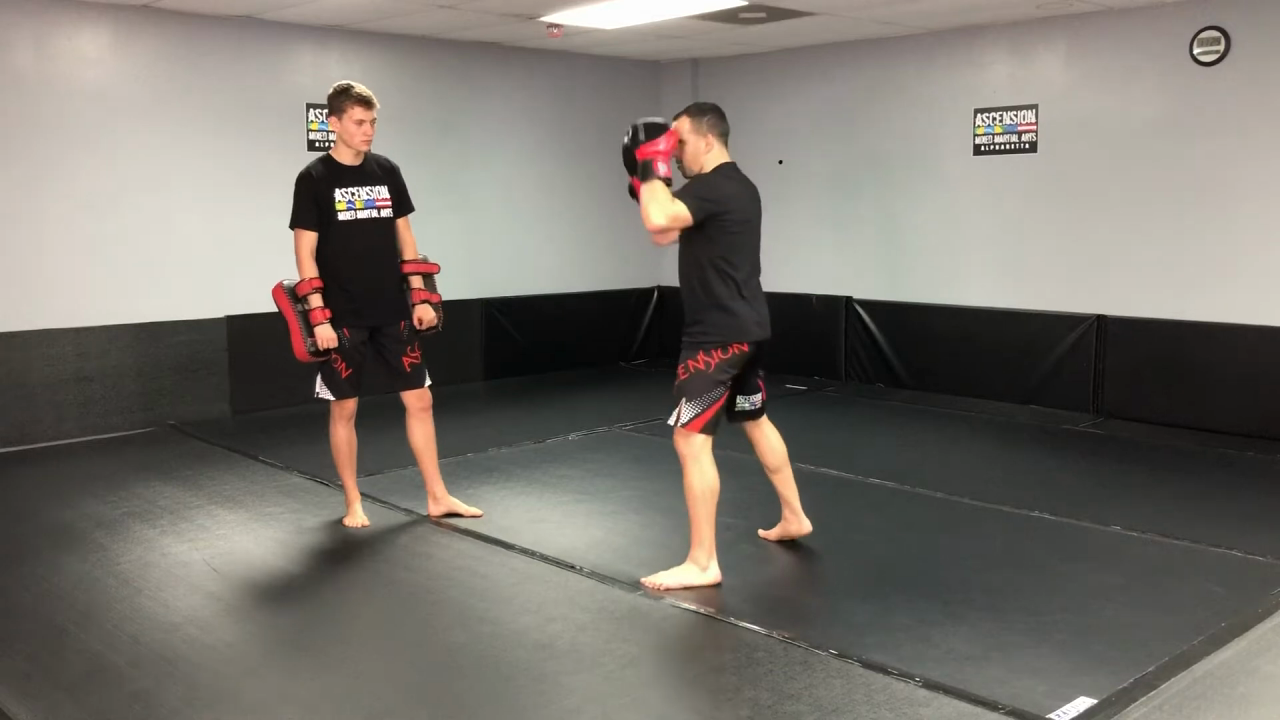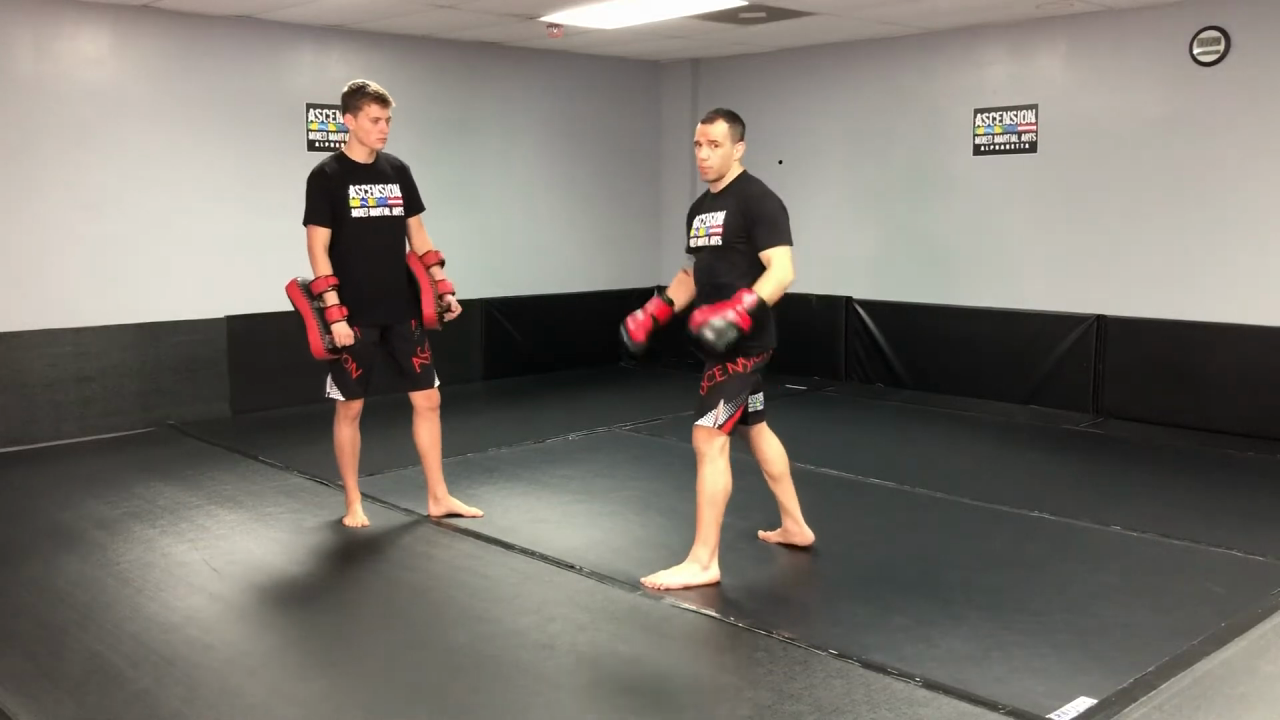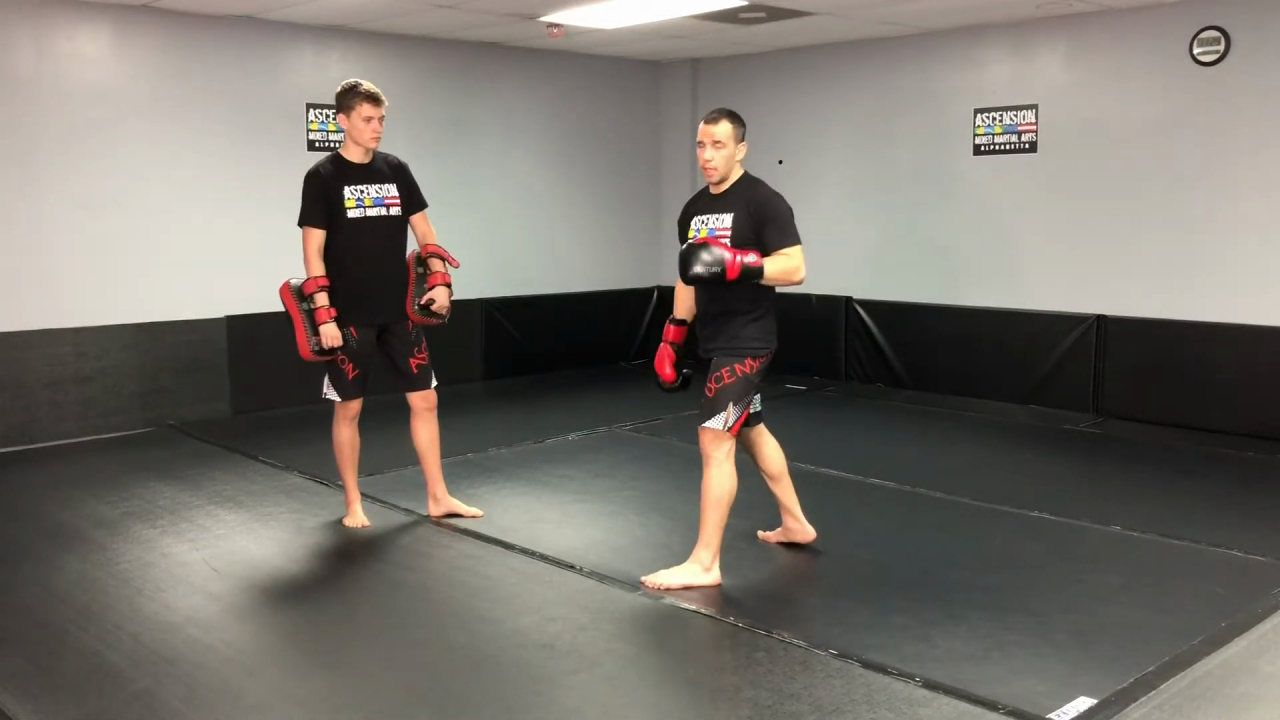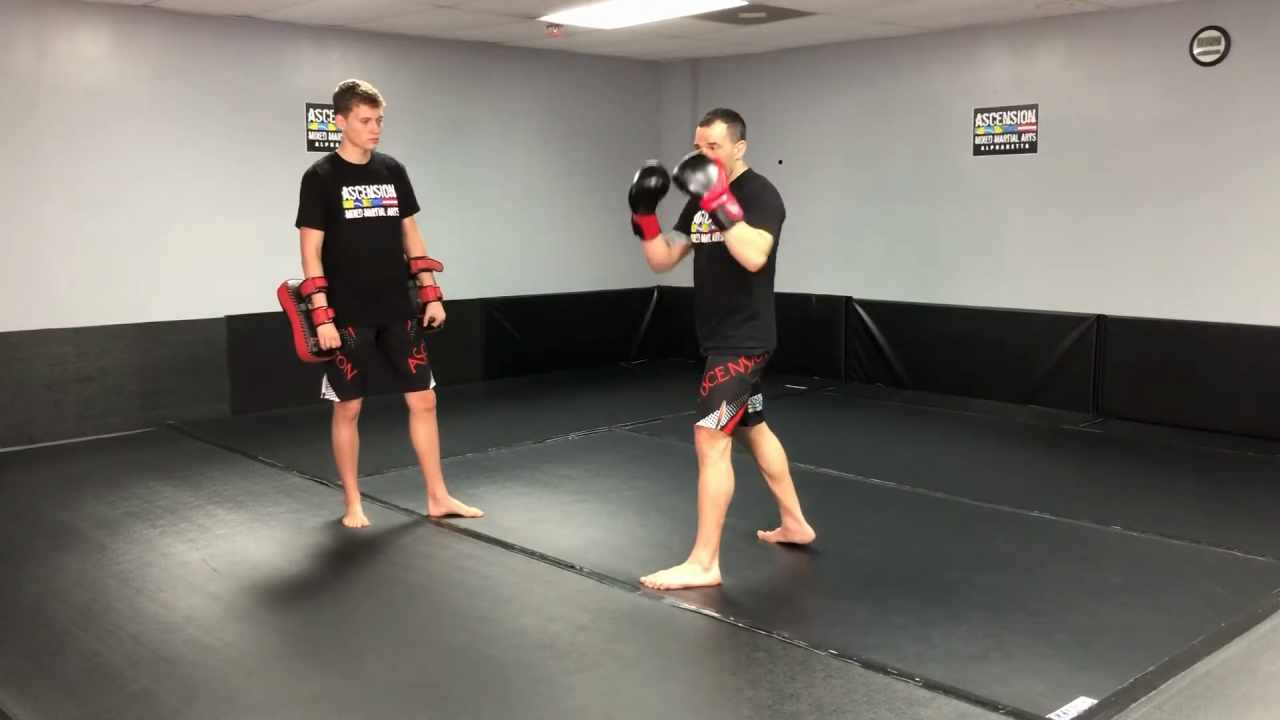
dt=1s
person 1, frame 1
left shoulder: (712, 186)
right shoulder: (734, 185)
left elbow: (657, 220)
right elbow: (664, 229)
left wrist: (652, 166)
right wrist: (647, 179)
left hip: (718, 334)
right hip: (747, 326)
left knee: (690, 439)
right knee: (755, 421)
left ankle: (702, 563)
right ankle: (794, 517)
person 1, frame 2
left shoulder: (758, 200)
right shoulder: (700, 207)
left elbow: (781, 271)
right elbow: (692, 274)
left wrist: (738, 312)
right wrist: (655, 311)
left hip: (741, 341)
right hip: (719, 338)
left knee: (709, 439)
right knee: (755, 428)
left ankle: (703, 561)
right ankle: (794, 525)
person 1, frame 3
left shoulder: (763, 201)
right shoulder: (694, 209)
left elbow: (795, 268)
left wrist: (734, 262)
right wrist: (672, 337)
left hip: (745, 341)
right hip: (716, 339)
left knee: (715, 441)
right knee: (751, 430)
left ankle: (704, 563)
right ankle: (795, 523)
person 1, frame 4
left shoulder: (759, 193)
right shoulder: (702, 200)
left elbow: (752, 256)
right elbow: (661, 260)
left wrist: (720, 200)
right wrist: (644, 214)
left hip: (743, 339)
right hip: (722, 336)
left knee: (710, 439)
right knee: (753, 428)
left ankle: (704, 563)
right ankle: (795, 523)
person 2, frame 1
left shoulder: (386, 170)
right shoulder: (314, 179)
right elbow: (306, 253)
left wrist: (420, 296)
right wrist: (319, 315)
left hip: (393, 311)
right hip: (343, 316)
left knee: (420, 399)
right knee: (344, 408)
left ankle: (437, 496)
right ankle: (353, 503)
person 2, frame 2
left shoulder: (397, 169)
right shoulder: (327, 176)
left elbow: (417, 235)
right elbow: (318, 248)
right wrist: (334, 312)
left hip: (403, 310)
right hip: (355, 315)
left knee: (427, 398)
right knee: (350, 408)
left ankle: (438, 497)
right ankle: (354, 503)
person 2, frame 3
left shoulder: (396, 169)
right shoulder: (323, 177)
left elbow: (423, 230)
right elbow: (313, 250)
left wrist: (439, 280)
right wrist: (324, 314)
left hip: (400, 310)
right hip: (350, 316)
left knee: (425, 399)
right knee: (348, 407)
left ankle: (438, 497)
right ankle: (353, 503)
person 2, frame 4
left shoulder: (393, 170)
right shoulder: (321, 177)
left elbow: (411, 235)
right elbow: (311, 251)
left wrist: (431, 294)
right wrist: (322, 315)
left hip: (399, 311)
right hip: (348, 316)
left knee: (424, 400)
right knee: (348, 408)
left ankle: (438, 497)
right ankle: (353, 504)
